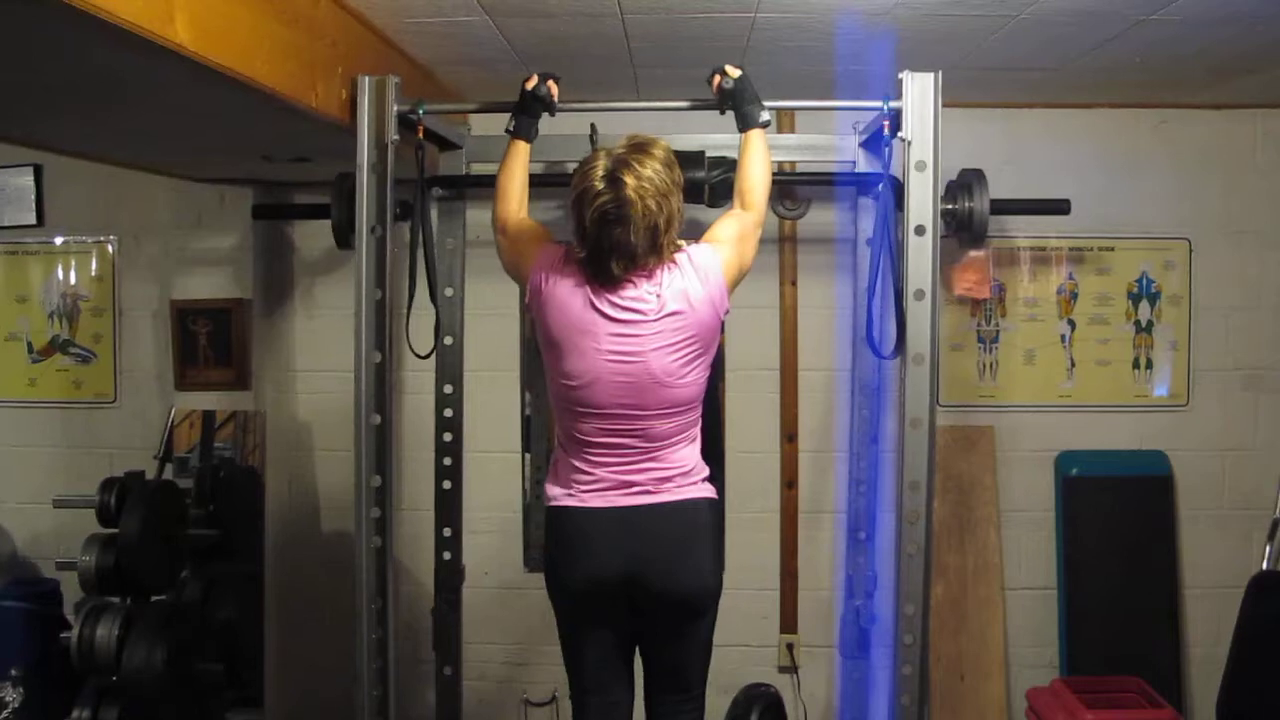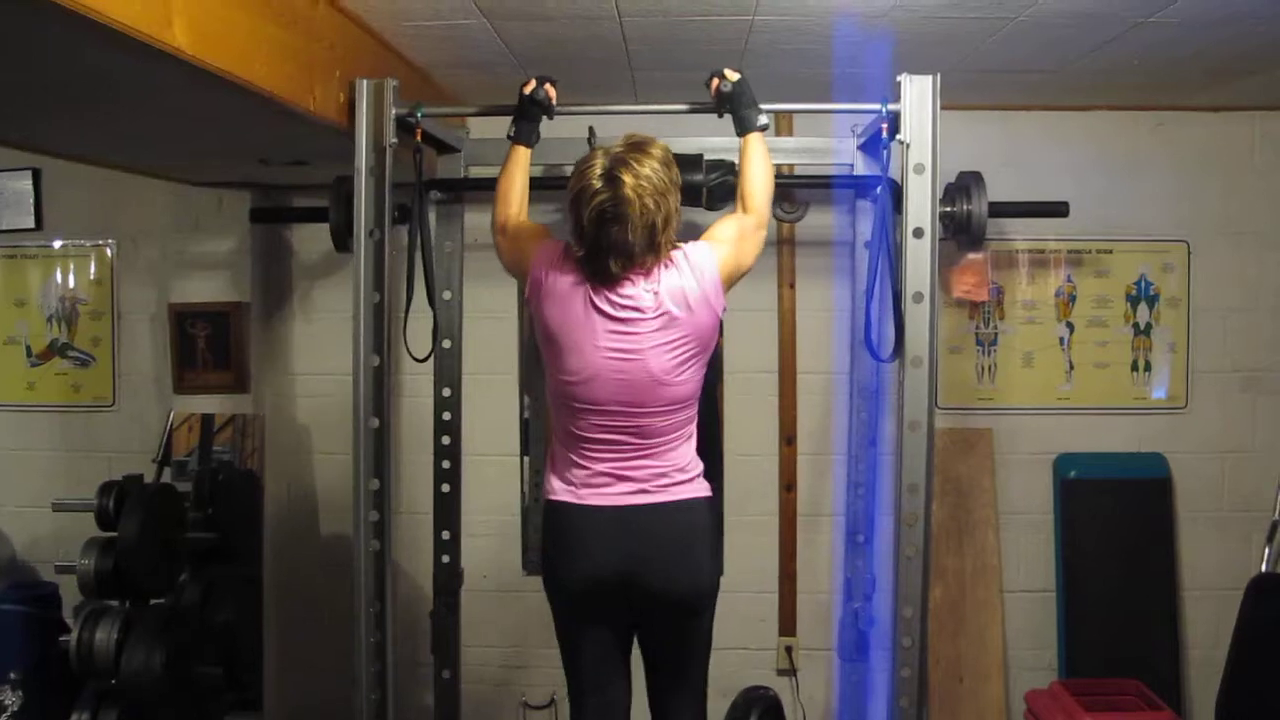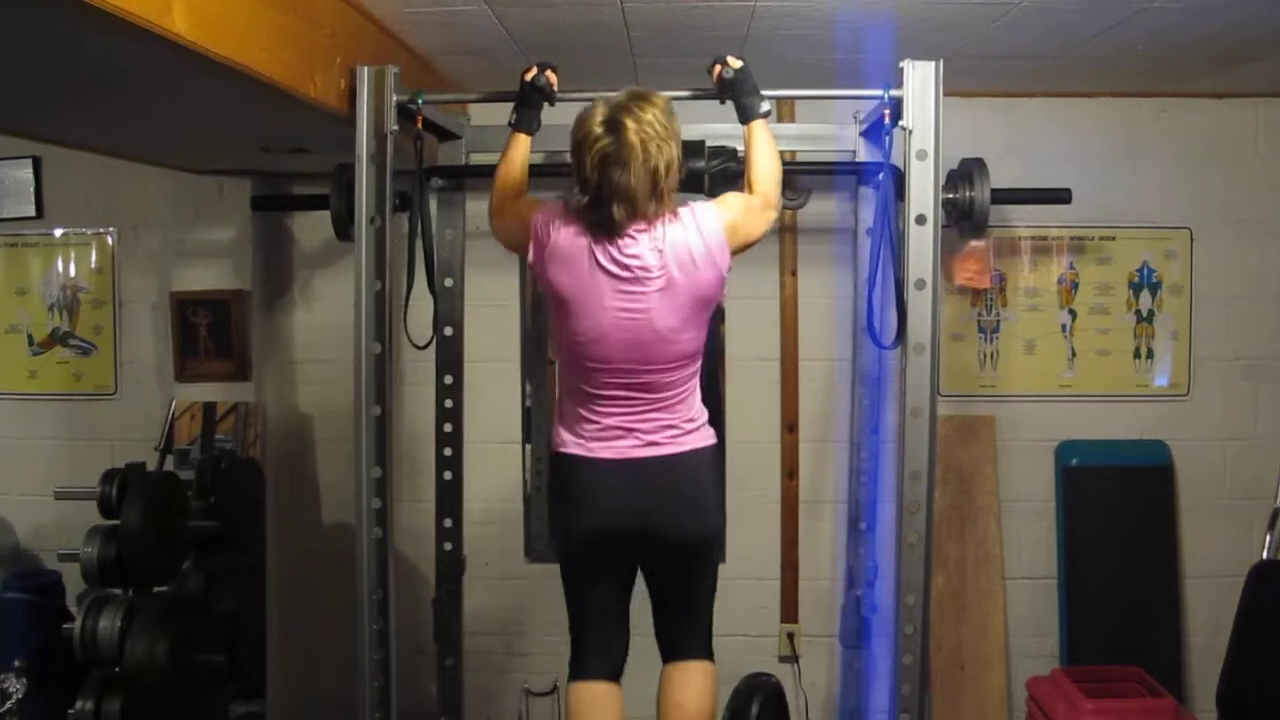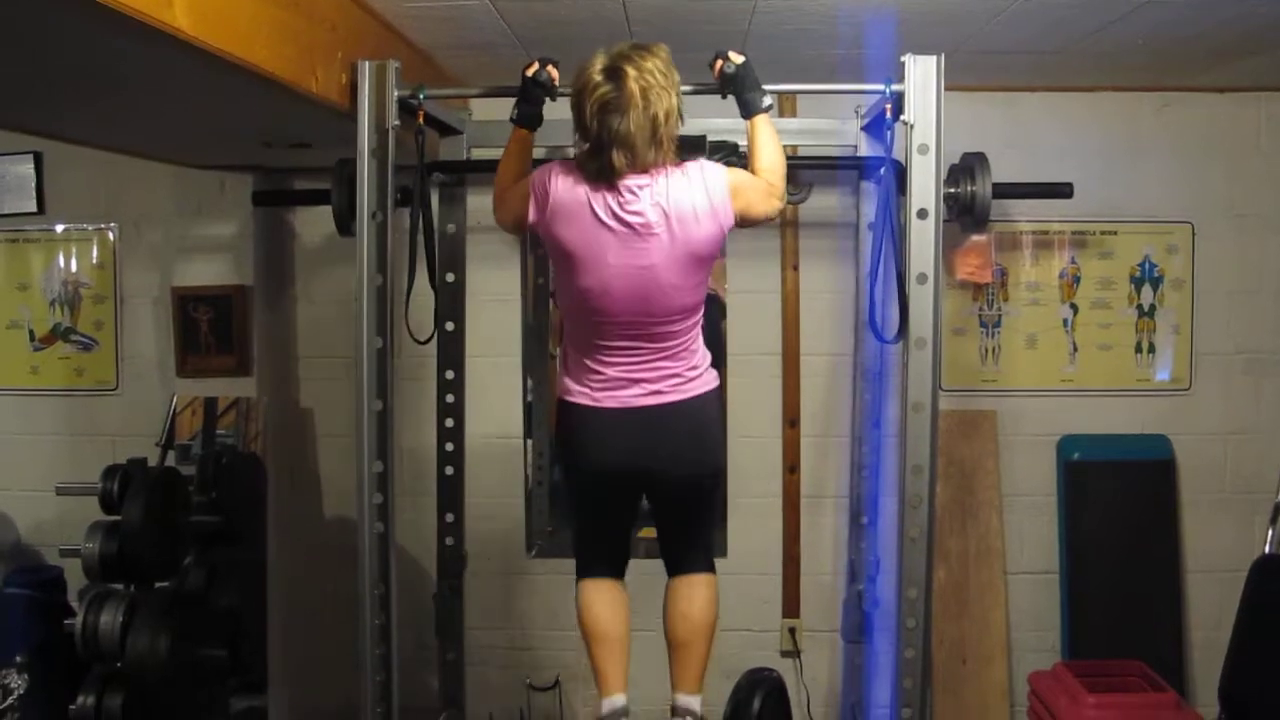
dt=0.3s
person 1, frame 1
left shoulder: (553, 288)
right shoulder: (701, 284)
left elbow: (508, 222)
right elbow: (749, 211)
left wrist: (523, 125)
right wrist: (751, 116)
left hip: (581, 534)
right hip: (682, 532)
person 1, frame 2
left shoulder: (553, 284)
right shoulder: (698, 279)
left elbow: (506, 226)
right elbow: (754, 218)
left wrist: (524, 131)
right wrist: (749, 120)
left hip: (578, 532)
right hip: (678, 529)
person 1, frame 3
left shoulder: (556, 241)
right shoulder: (702, 237)
left elbow: (502, 212)
right elbow: (766, 201)
left wrist: (524, 117)
right wrist: (752, 106)
left hip: (585, 481)
right hip: (683, 478)
left knee: (594, 653)
right knee: (688, 645)
person 1, frame 4
left shoulder: (556, 192)
right shoulder: (704, 190)
left elbow: (506, 212)
right elbow: (771, 195)
left wrist: (526, 117)
right wrist: (753, 101)
left hip: (590, 422)
right hip: (688, 417)
left knee: (599, 560)
right knee: (691, 558)
